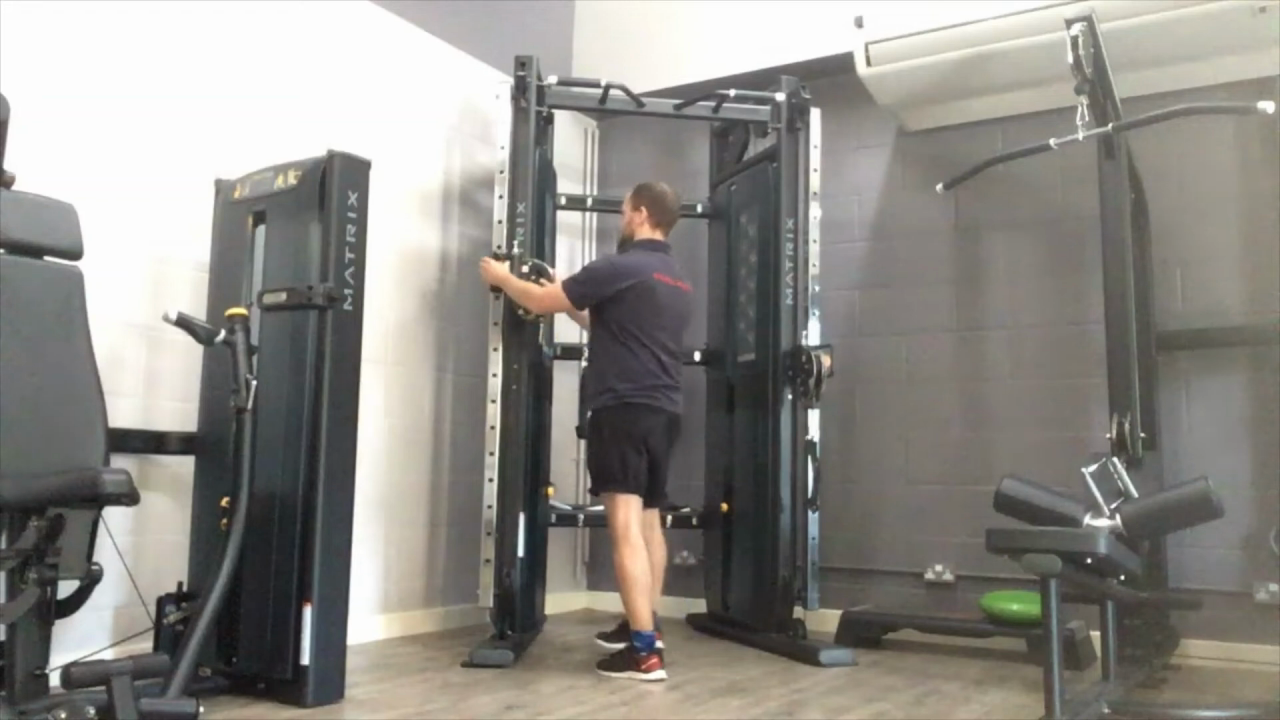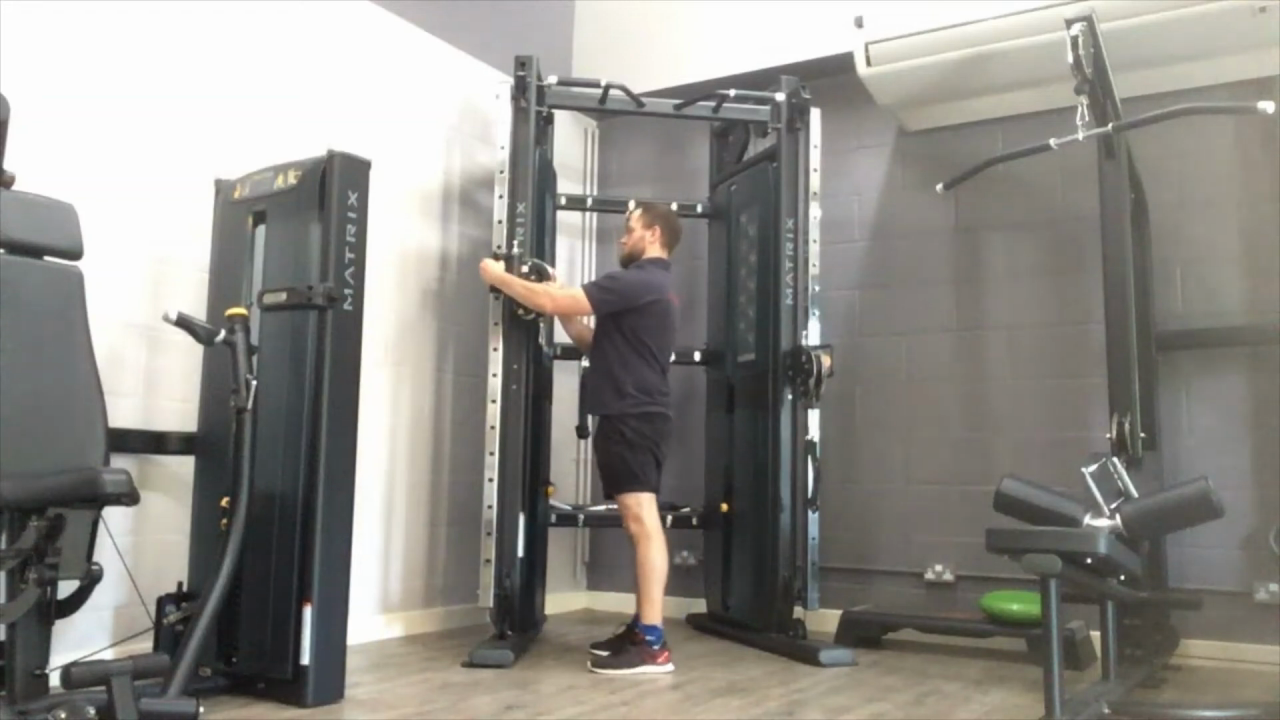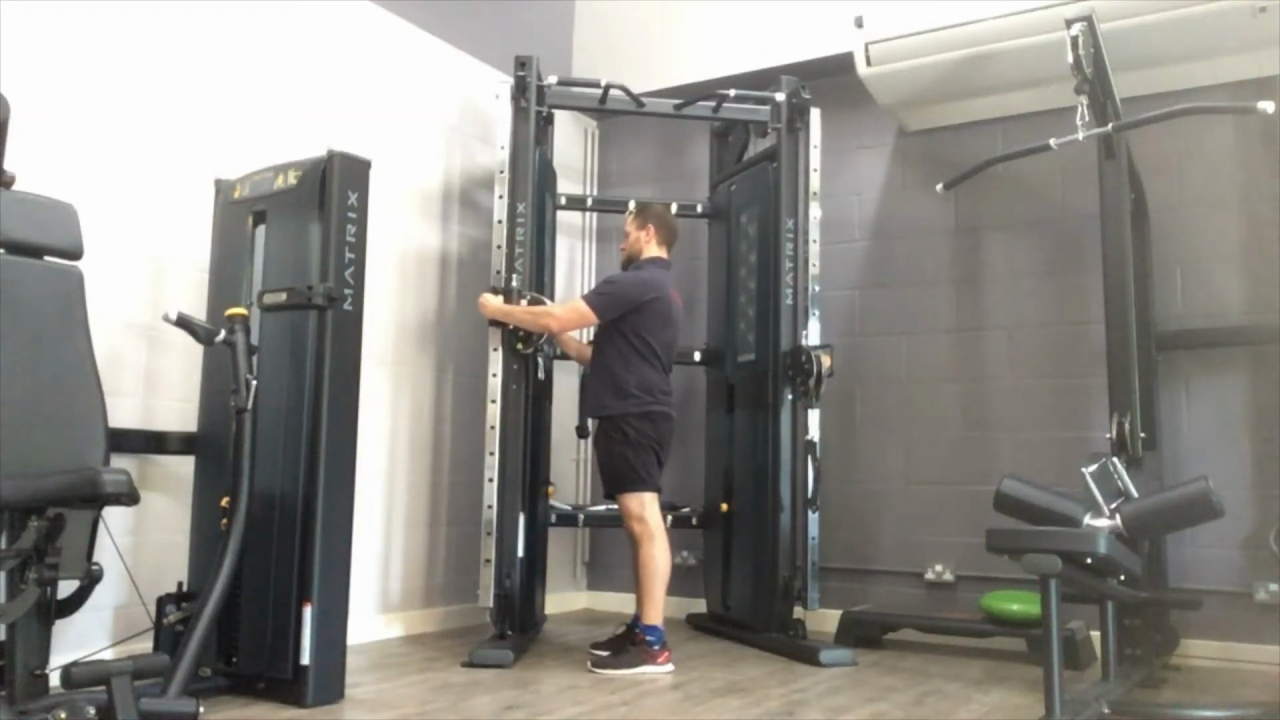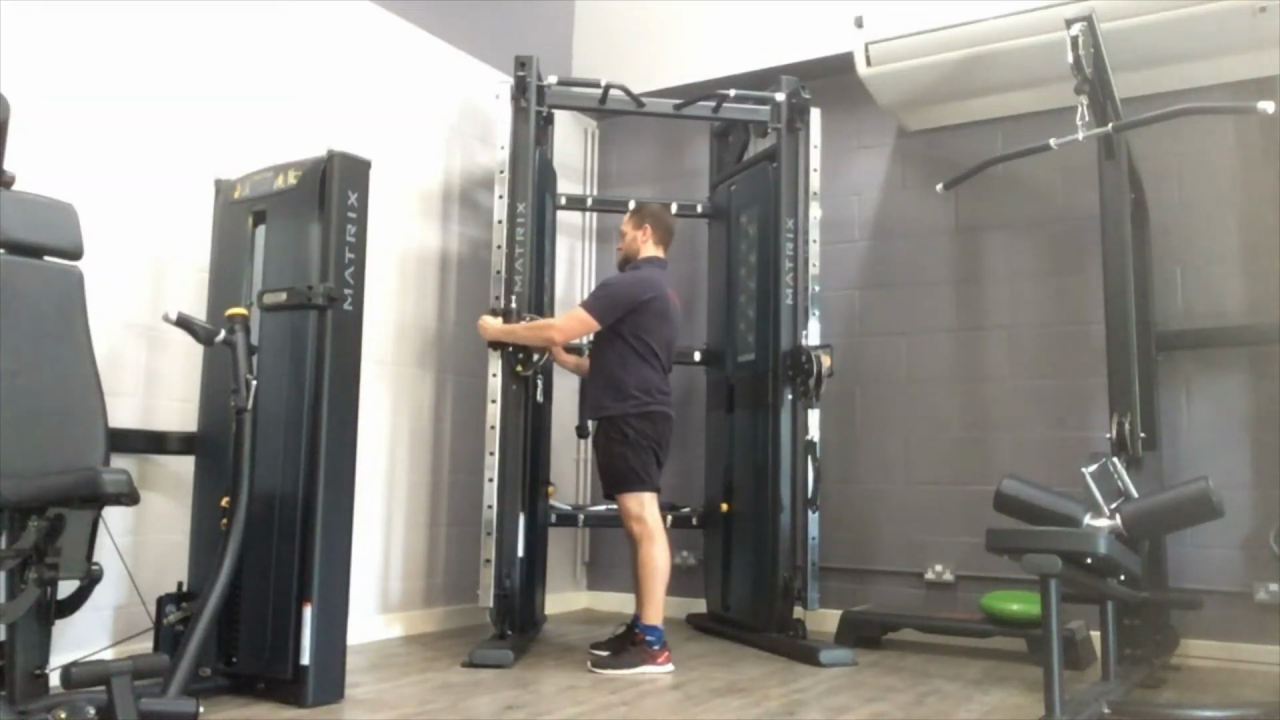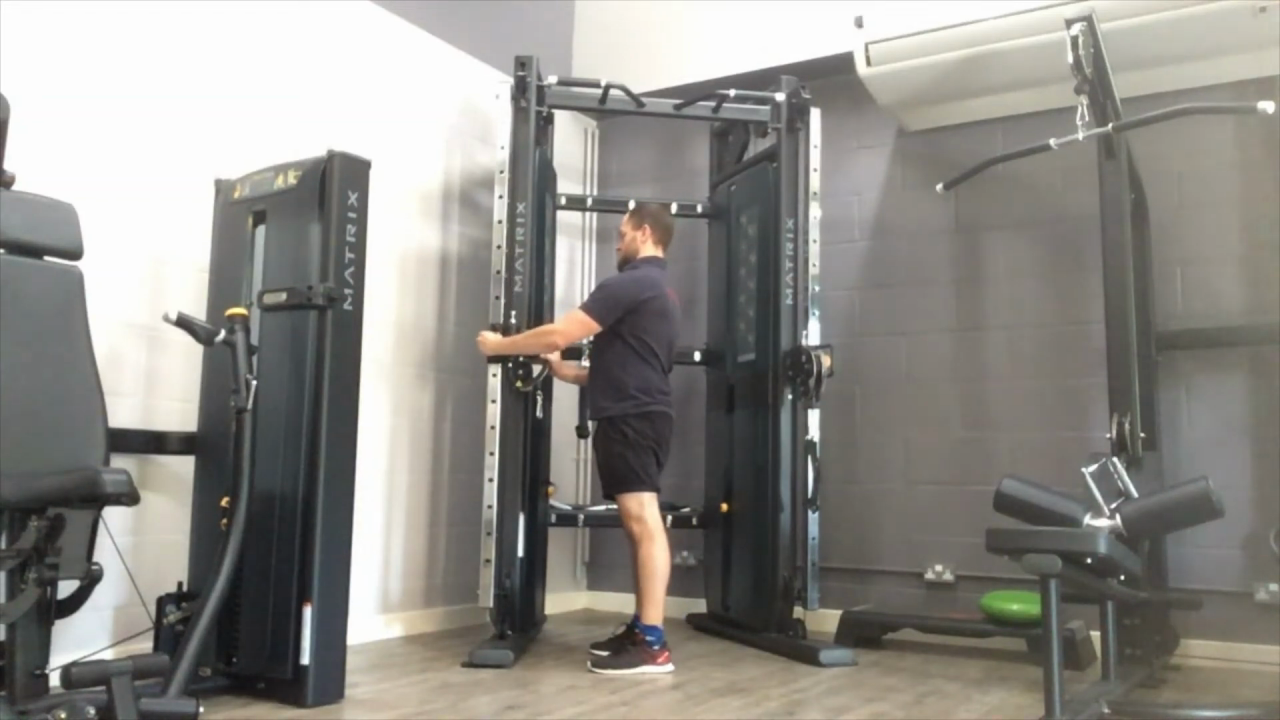
dt=1s
person 1, frame 1
left shoulder: (620, 267)
right shoulder: (679, 282)
left elbow: (540, 302)
left wrist: (500, 277)
right wrist: (574, 303)
left hip: (624, 410)
right hip: (664, 410)
left knee: (626, 526)
right knee: (647, 521)
left ankle: (644, 651)
right ankle: (645, 625)
person 1, frame 2
left shoulder: (637, 281)
right shoulder: (650, 287)
left elbow: (552, 302)
right elbow: (596, 342)
left wrist: (499, 277)
right wrist: (562, 302)
left hip: (632, 416)
right hip: (633, 416)
left knee: (642, 522)
right knee: (640, 522)
left ankle: (652, 644)
right ankle: (642, 628)
person 1, frame 3
left shoulder: (635, 283)
right shoulder: (657, 288)
left elbow: (557, 317)
left wrist: (499, 310)
right wrist: (561, 339)
left hip: (634, 416)
right hip: (635, 415)
left knee: (646, 522)
right knee: (641, 524)
left ankle: (653, 644)
right ankle: (641, 628)
person 1, frame 4
left shoulder: (633, 284)
right shoulder: (656, 289)
left elbow: (559, 328)
left wrist: (499, 330)
right wrist: (564, 359)
left hip: (633, 417)
right hip: (635, 415)
left knee: (645, 522)
right knee: (640, 524)
left ankle: (653, 644)
right ankle: (642, 628)
person 1, frame 5
left shoulder: (630, 284)
right shoulder: (657, 290)
left elbow: (559, 334)
left wrist: (499, 345)
right wrist: (568, 372)
left hip: (632, 418)
right hip: (637, 415)
left knee: (644, 522)
right knee: (640, 524)
left ankle: (653, 644)
right ankle: (642, 628)
